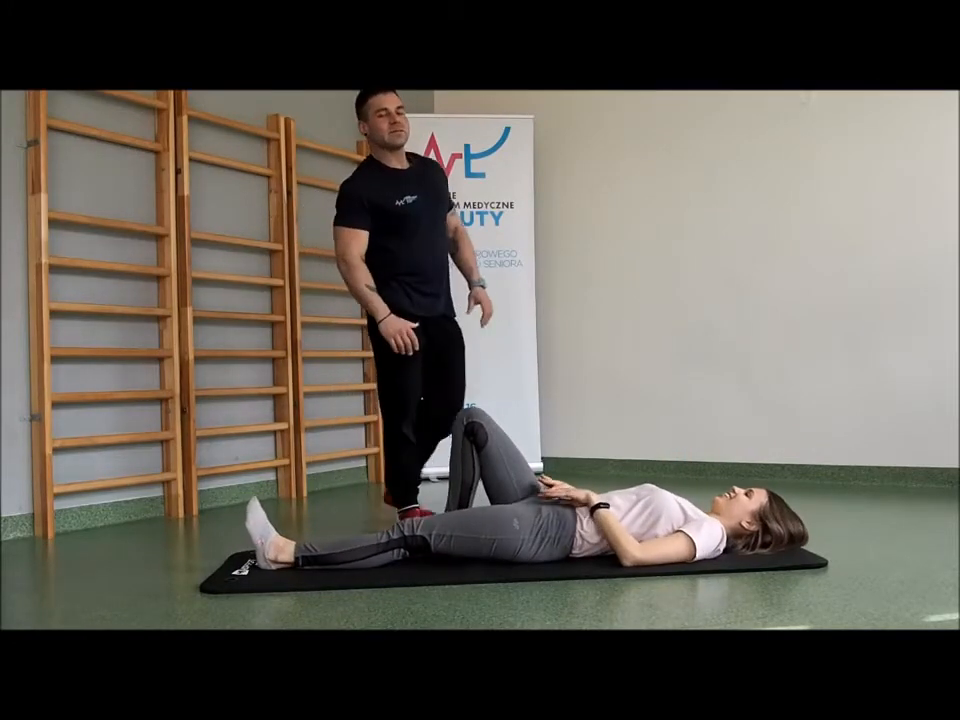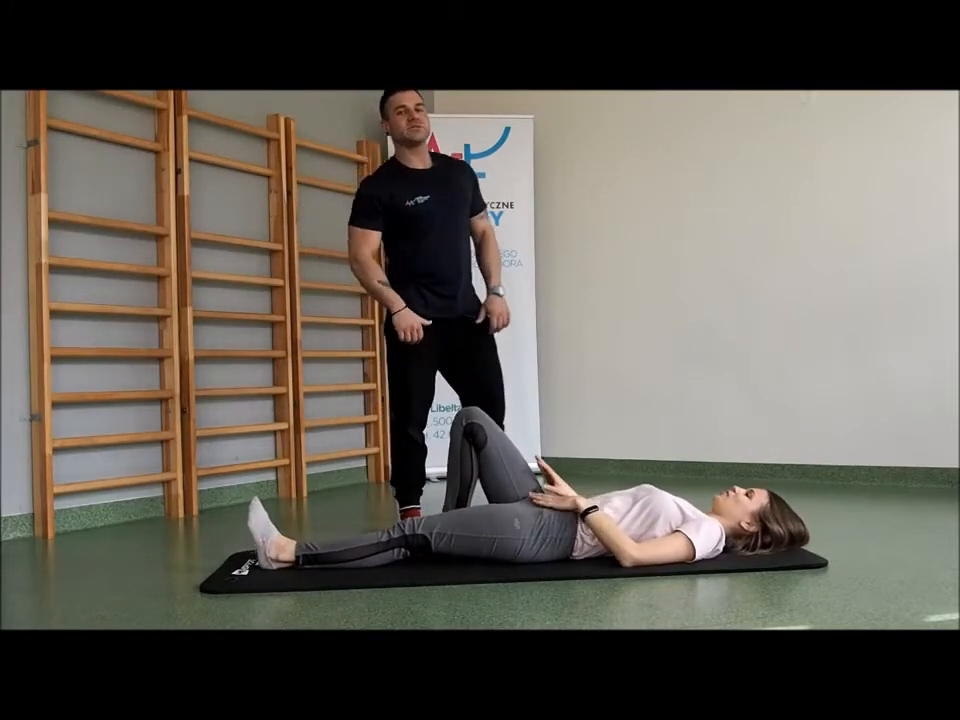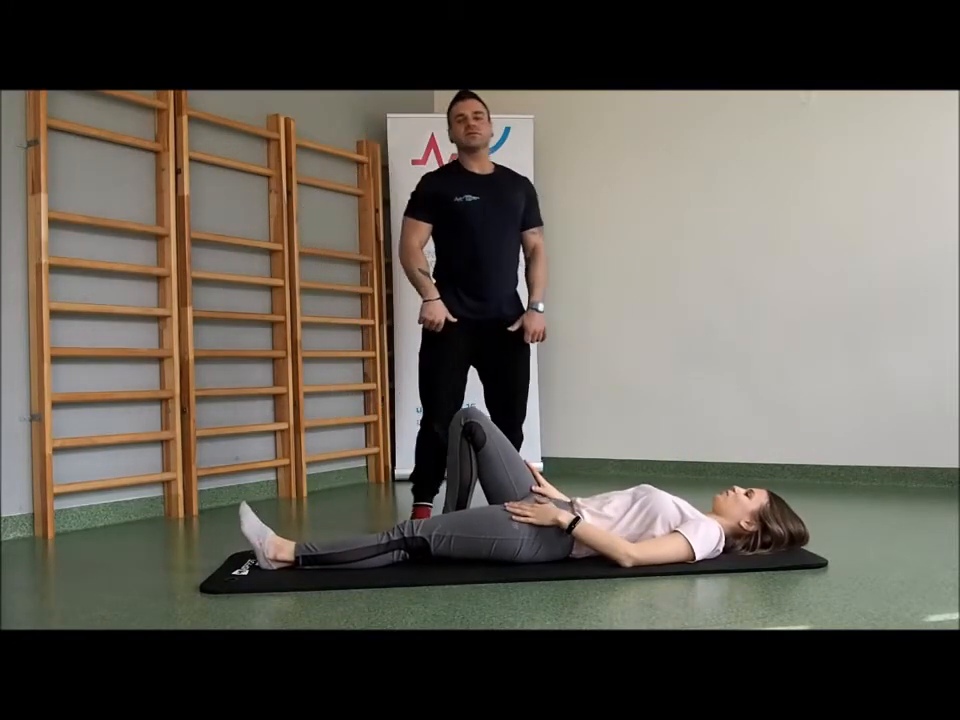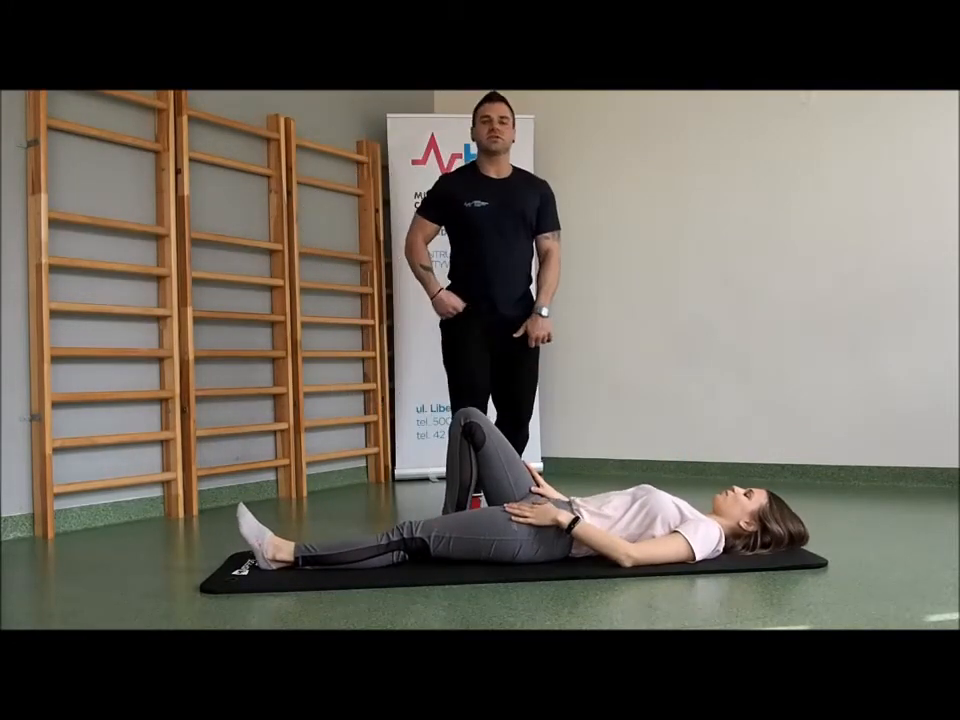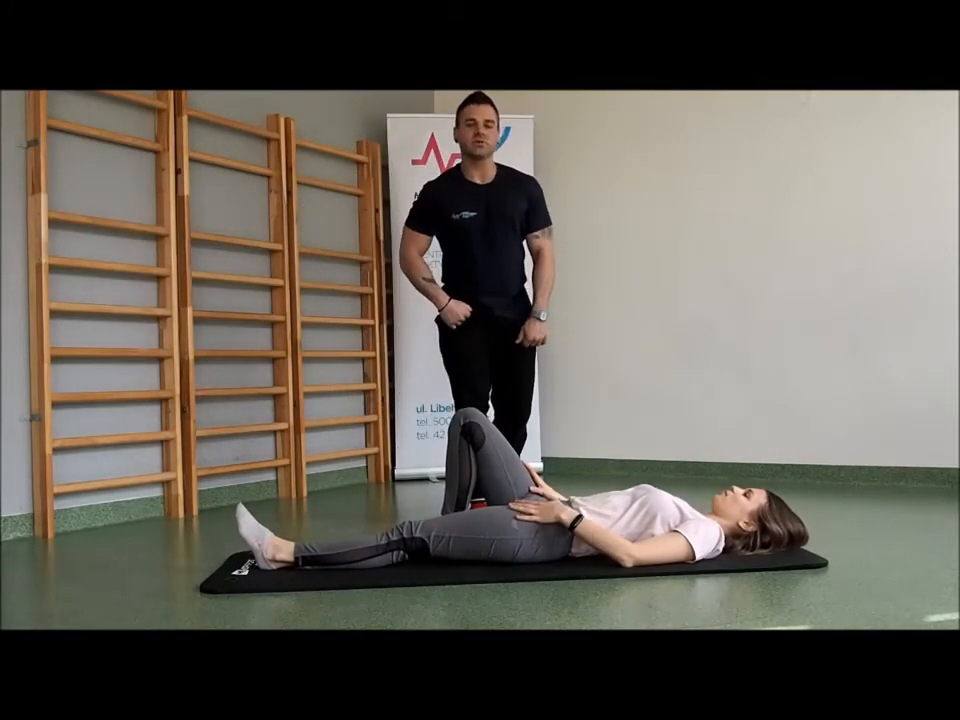
dt=0.4s
person 1, frame 1
left shoulder: (710, 536)
right shoulder: (693, 516)
left elbow: (633, 554)
left wrist: (590, 500)
right wrist: (575, 491)
left hip: (548, 535)
right hip: (549, 510)
left knee: (409, 534)
right knee: (471, 421)
left ankle: (288, 554)
right ankle: (451, 536)
person 1, frame 2
left shoulder: (707, 536)
right shoulder: (692, 517)
left elbow: (631, 554)
left wrist: (582, 504)
right wrist: (569, 490)
left hip: (548, 535)
right hip: (550, 510)
left knee: (411, 535)
right knee: (471, 420)
left ankle: (291, 554)
right ankle: (452, 533)
person 1, frame 3
left shoulder: (708, 537)
right shoulder: (693, 518)
left elbow: (630, 554)
left wrist: (564, 518)
right wrist: (556, 494)
left hip: (549, 538)
right hip: (555, 512)
left knee: (410, 538)
right knee: (469, 421)
left ankle: (290, 554)
right ankle: (450, 534)
person 1, frame 4
left shoulder: (707, 536)
right shoulder: (692, 518)
left elbow: (629, 554)
left wrist: (563, 519)
right wrist: (556, 496)
left hip: (547, 537)
right hip: (552, 512)
left knee: (409, 538)
right knee: (469, 420)
left ankle: (289, 554)
right ankle: (451, 531)
person 1, frame 5
left shoulder: (706, 536)
right shoulder: (690, 516)
left elbow: (630, 554)
left wrist: (567, 515)
right wrist: (557, 495)
left hip: (547, 537)
right hip: (555, 511)
left knee: (408, 538)
right knee: (468, 420)
left ankle: (289, 555)
right ankle: (451, 532)
person 2, frame 1
left shoulder: (431, 171)
right shoulder: (360, 187)
left elbow: (454, 229)
right elbow: (349, 259)
left wrist: (476, 282)
right wrist: (383, 316)
left hip: (441, 313)
right hip: (401, 319)
left knee: (447, 407)
right knee: (403, 415)
left ankle: (400, 485)
right ankle: (409, 507)
person 2, frame 2
left shoulder: (459, 172)
right shoulder: (378, 187)
left elbow: (483, 232)
right elbow: (361, 256)
left wrist: (495, 290)
right wrist: (398, 309)
left hip: (466, 314)
right hip: (415, 319)
left knee: (490, 407)
right knee: (410, 419)
right ankle: (410, 508)
person 2, frame 3
left shoulder: (519, 186)
right shoulder: (436, 184)
left elbow: (535, 248)
right elbow: (410, 246)
left wrist: (536, 307)
right wrist: (431, 297)
left hip: (506, 319)
right hip: (451, 318)
left knee: (510, 418)
right knee: (439, 416)
right ankle: (423, 504)
person 2, frame 4
left shoulder: (537, 190)
right shoulder: (452, 186)
left elbow: (550, 253)
right elbow: (415, 242)
left wrist: (541, 312)
right wrist: (436, 291)
left hip: (518, 321)
right hip: (465, 317)
left knee: (516, 418)
right knee: (469, 409)
person 2, frame 5
left shoulder: (524, 187)
right shoulder: (438, 193)
left elbow: (543, 252)
right elbow: (409, 255)
left wrist: (539, 314)
right wrist: (443, 302)
left hip: (515, 319)
right hip: (463, 320)
left knee: (515, 413)
right knee: (473, 411)
